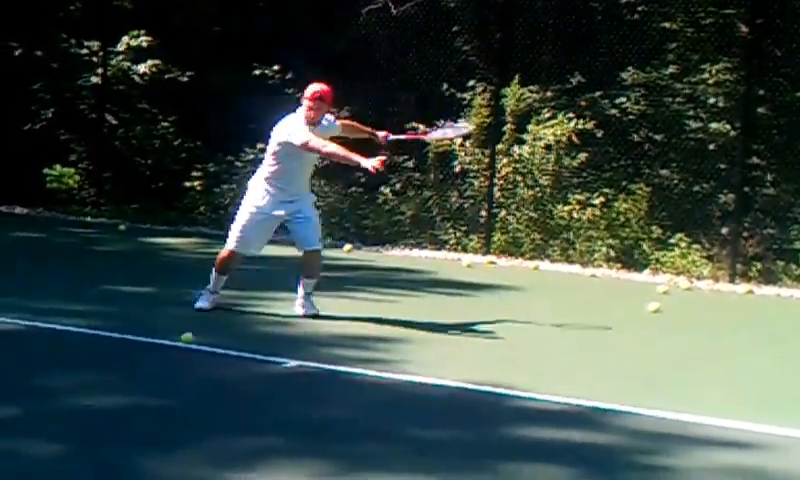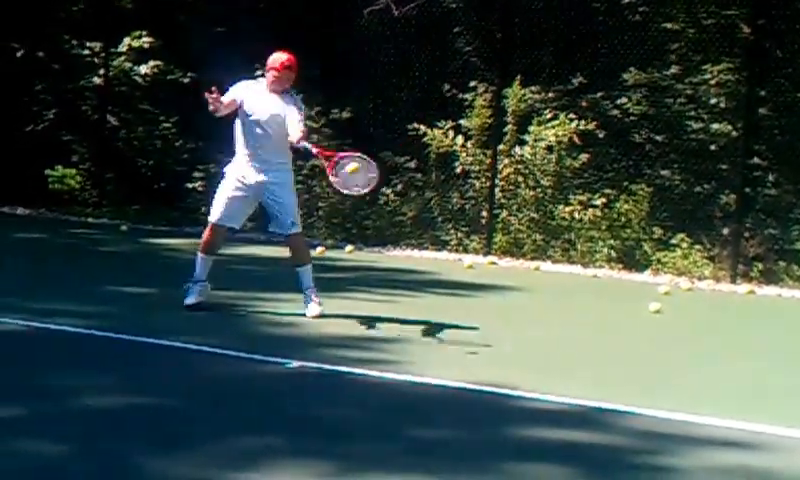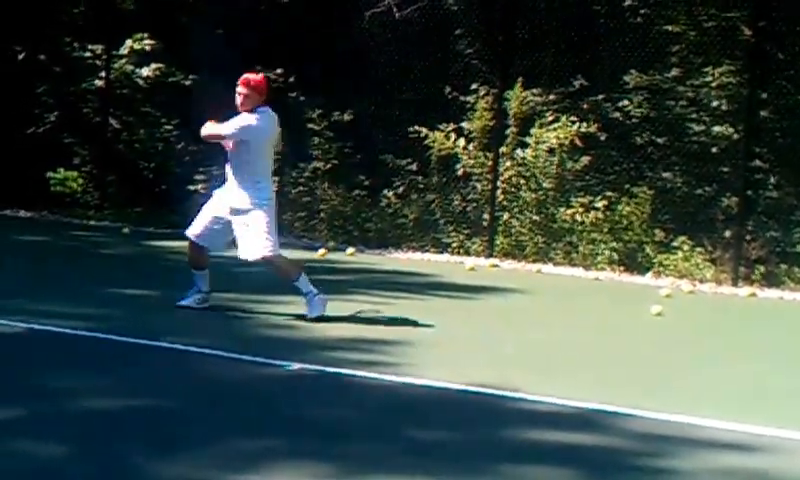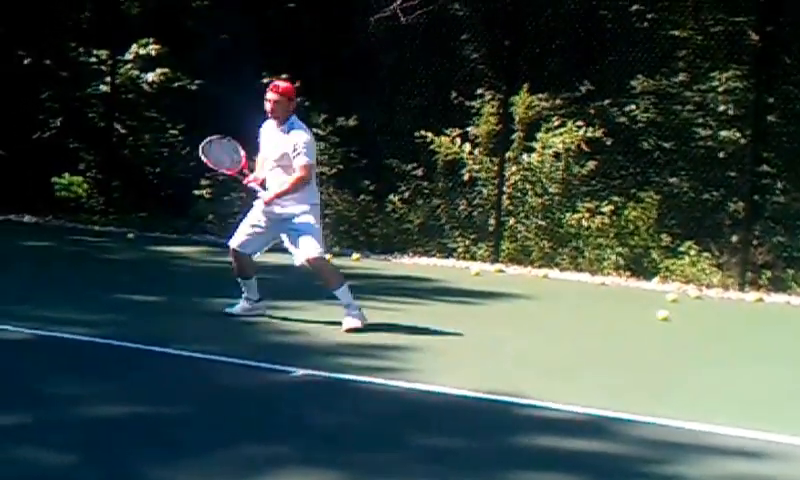
dt=0.3s
person 1, frame 1
left shoulder: (325, 124)
right shoulder: (291, 127)
left elbow: (343, 125)
right elbow: (324, 148)
left wrist: (374, 133)
right wrist: (363, 161)
left hip: (299, 199)
right hip: (265, 196)
left knee: (313, 250)
right knee: (233, 250)
left ankle: (305, 299)
right ankle: (212, 291)
person 1, frame 2
left shoulder: (293, 105)
right shoulder: (246, 89)
left elbow: (297, 136)
right elbow: (222, 109)
left wrist: (309, 146)
right wrist: (215, 103)
left hip: (277, 176)
right hip: (242, 171)
left knee: (294, 234)
right knee: (216, 226)
left ankle: (310, 293)
right ankle: (199, 283)
person 1, frame 3
left shoulder: (248, 123)
right shoulder: (268, 117)
left elbow: (207, 131)
right elbow: (275, 144)
left wrist: (212, 127)
left hip: (253, 199)
right hip: (231, 193)
left knee: (266, 254)
right knee: (197, 240)
left ankle: (313, 295)
right ankle: (202, 291)
person 1, frame 4
left shoulder: (300, 136)
right shoulder: (267, 127)
left elbow: (304, 176)
left wrist: (274, 196)
right wrist: (257, 175)
left hip: (299, 208)
right hip: (270, 204)
left knee: (314, 258)
right knee: (238, 248)
left ankle: (352, 308)
right ankle: (253, 300)
